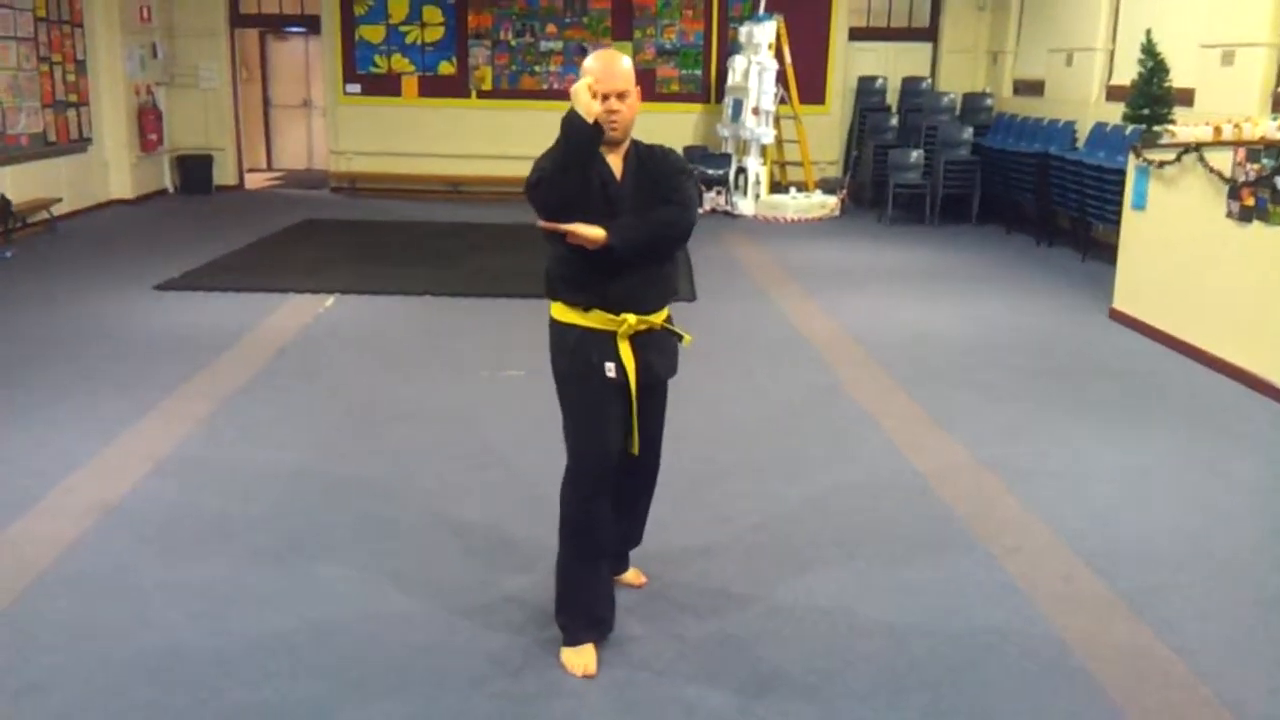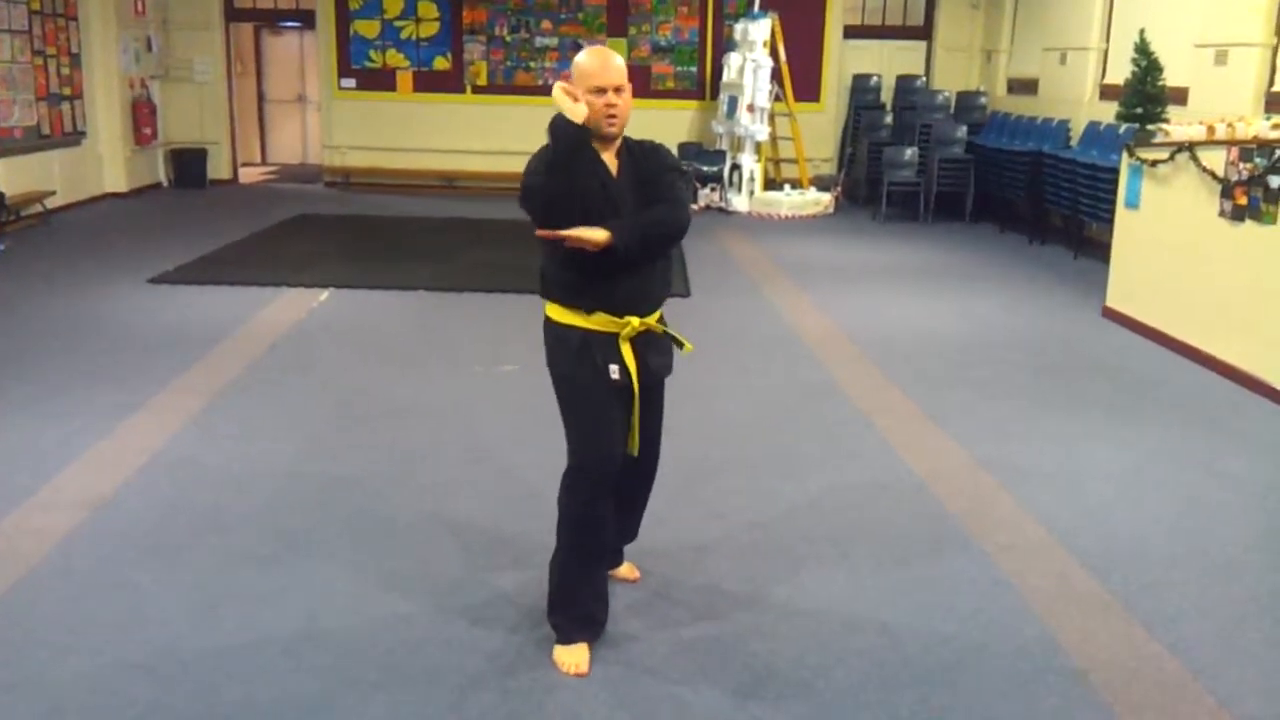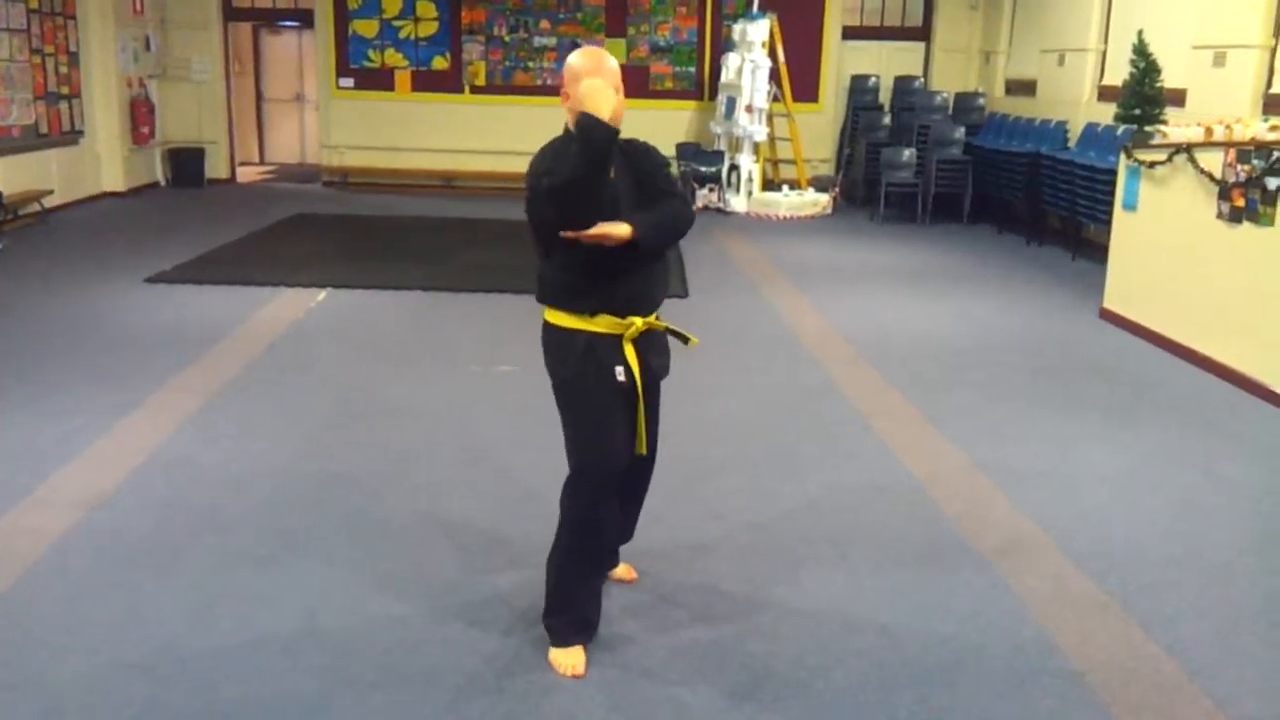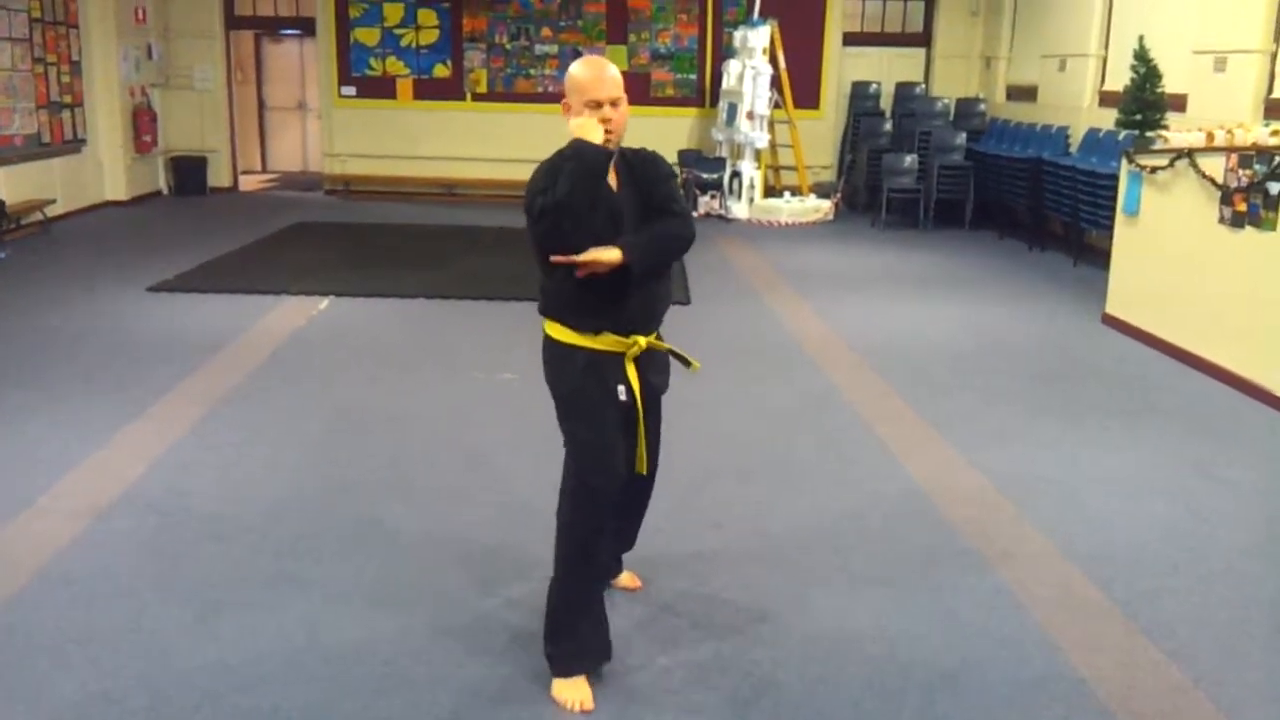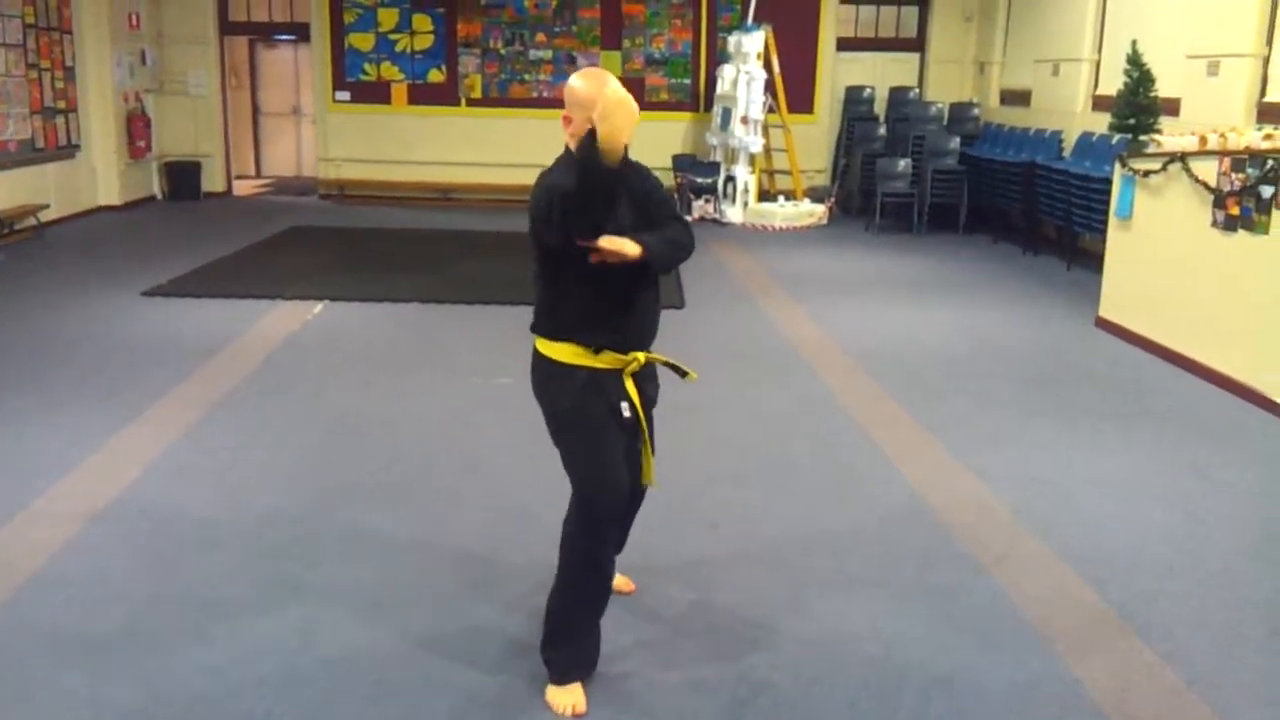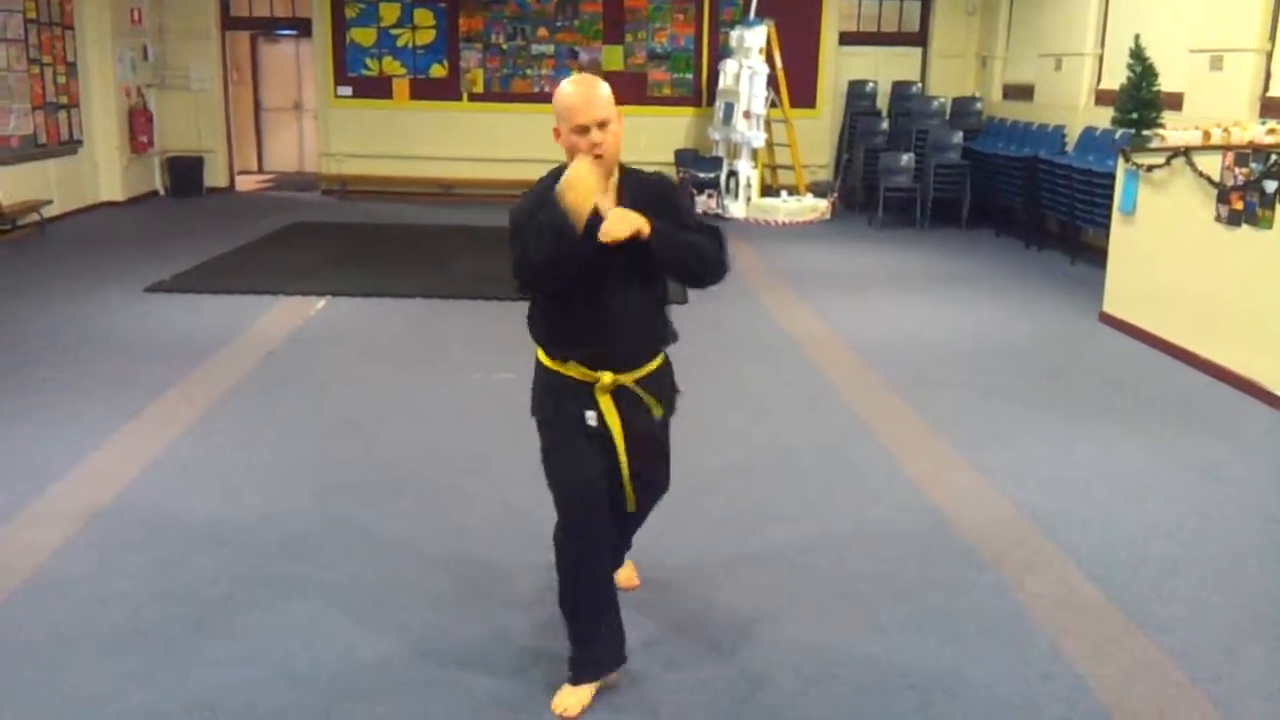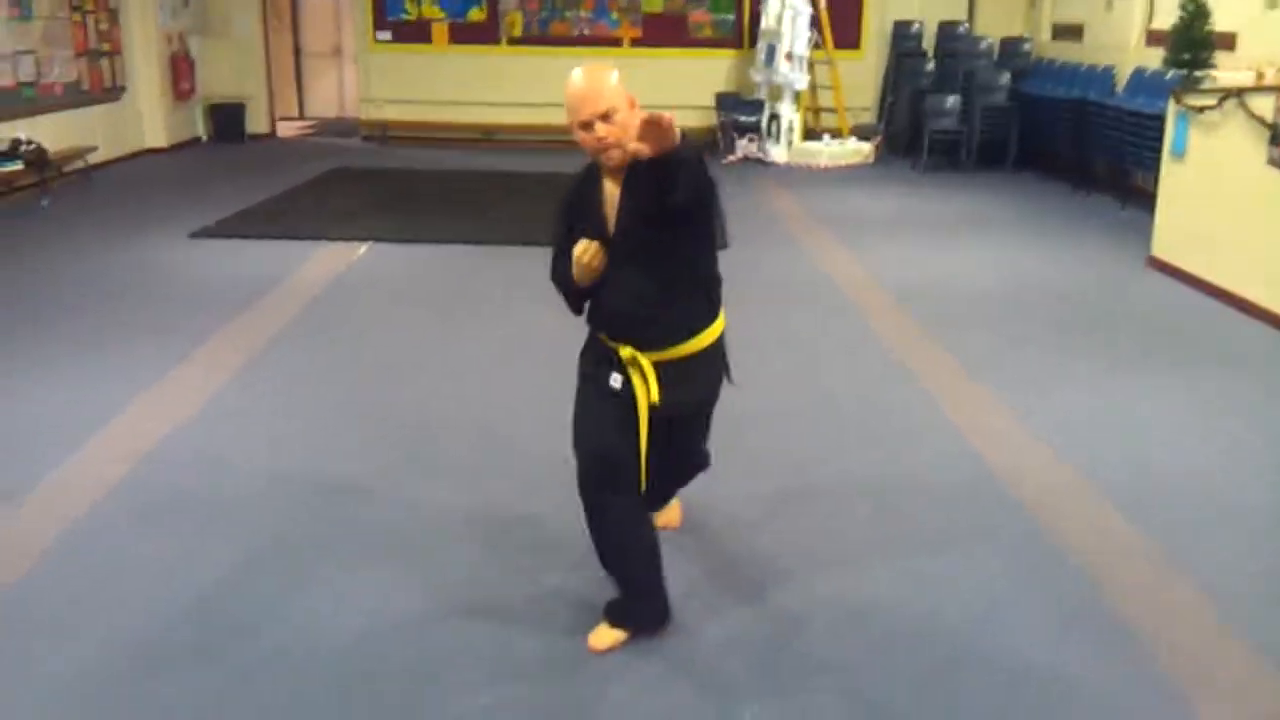
dt=0.3s
person 1, frame 1
left shoulder: (664, 165)
right shoulder: (567, 161)
left elbow: (677, 223)
right elbow: (549, 202)
left wrist: (606, 236)
right wrist: (579, 124)
left hip: (648, 336)
right hip: (584, 338)
left knee: (638, 459)
right knee: (592, 466)
left ankle: (614, 556)
right ankle: (580, 622)
person 1, frame 2
left shoulder: (655, 160)
right shoulder: (559, 159)
left elbow: (673, 221)
right elbow: (546, 206)
left wrist: (609, 237)
right wrist: (567, 126)
left hip: (644, 337)
right hip: (582, 340)
left knee: (638, 456)
right knee: (594, 465)
left ankle: (607, 551)
right ankle: (573, 620)
person 1, frame 3
left shoulder: (642, 158)
right shoulder: (554, 162)
left elbow: (678, 213)
right elbow: (579, 208)
left wrist: (629, 231)
right wrist: (595, 129)
left hip: (640, 335)
right hip: (581, 340)
left knee: (635, 456)
right knee: (596, 466)
left ankle: (604, 551)
right ankle: (567, 623)
person 1, frame 4
left shoulder: (649, 168)
right shoulder: (553, 177)
left elbow: (679, 230)
right elbow: (567, 235)
left wrist: (620, 254)
right wrist: (585, 152)
left hip: (640, 351)
right hip: (581, 356)
left knee: (636, 470)
right knee: (591, 485)
left ankle: (605, 562)
right ankle: (571, 654)
person 1, frame 5
left shoulder: (635, 179)
right shoulder: (558, 186)
left elbow: (680, 238)
right elbow: (586, 217)
left wrist: (637, 246)
right wrist: (608, 148)
left hip: (629, 365)
right hip: (573, 372)
left knee: (629, 481)
right knee: (600, 496)
left ankle: (600, 564)
right ankle: (567, 661)
person 1, frame 6
left shoulder: (656, 192)
right shoulder: (541, 203)
left elbow: (711, 263)
right elbow: (533, 278)
left wrist: (648, 229)
right wrist: (576, 221)
left hip: (642, 380)
right hip: (569, 386)
left knee: (640, 487)
right knee: (581, 510)
left ankle: (607, 555)
right ankle: (593, 659)
person 1, frame 7
left shoulder: (672, 166)
right shoulder: (579, 196)
left elbow: (684, 177)
right elbow: (569, 281)
left wrist: (664, 148)
right wrist: (579, 275)
left hip: (688, 355)
right hip: (613, 352)
left knee: (677, 456)
right knee: (601, 468)
left ankle: (657, 492)
right ankle: (639, 605)
